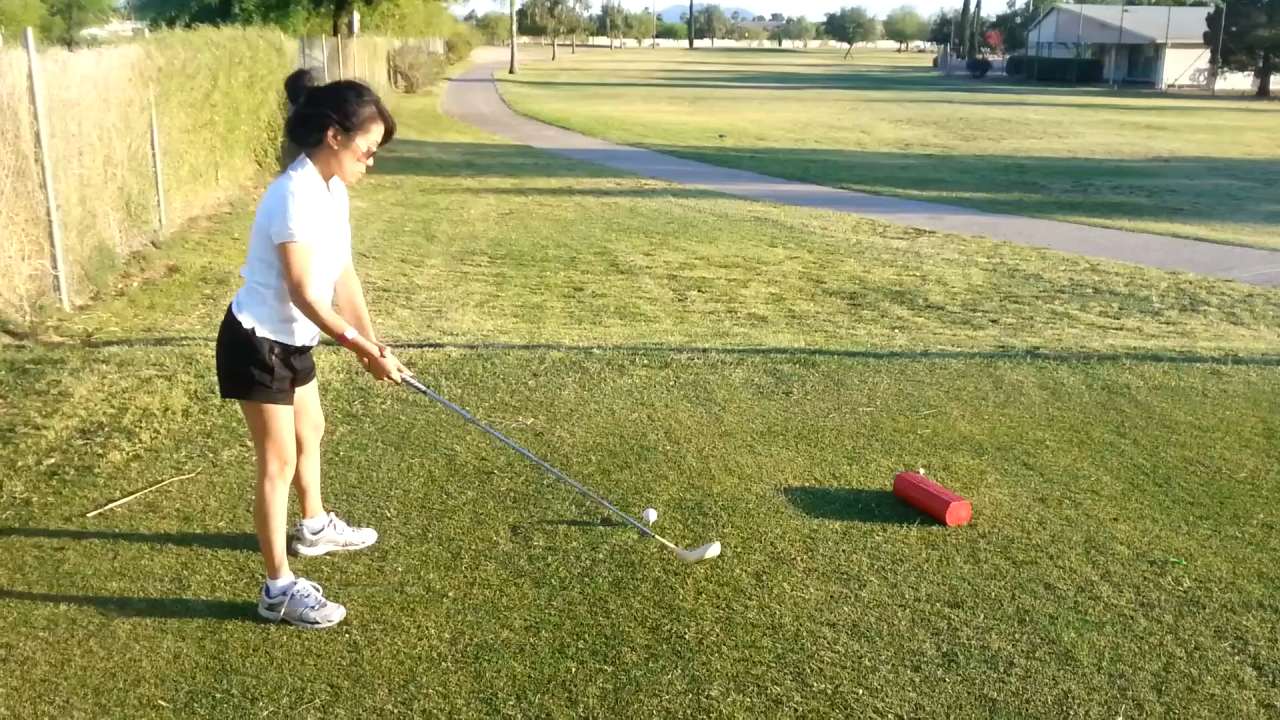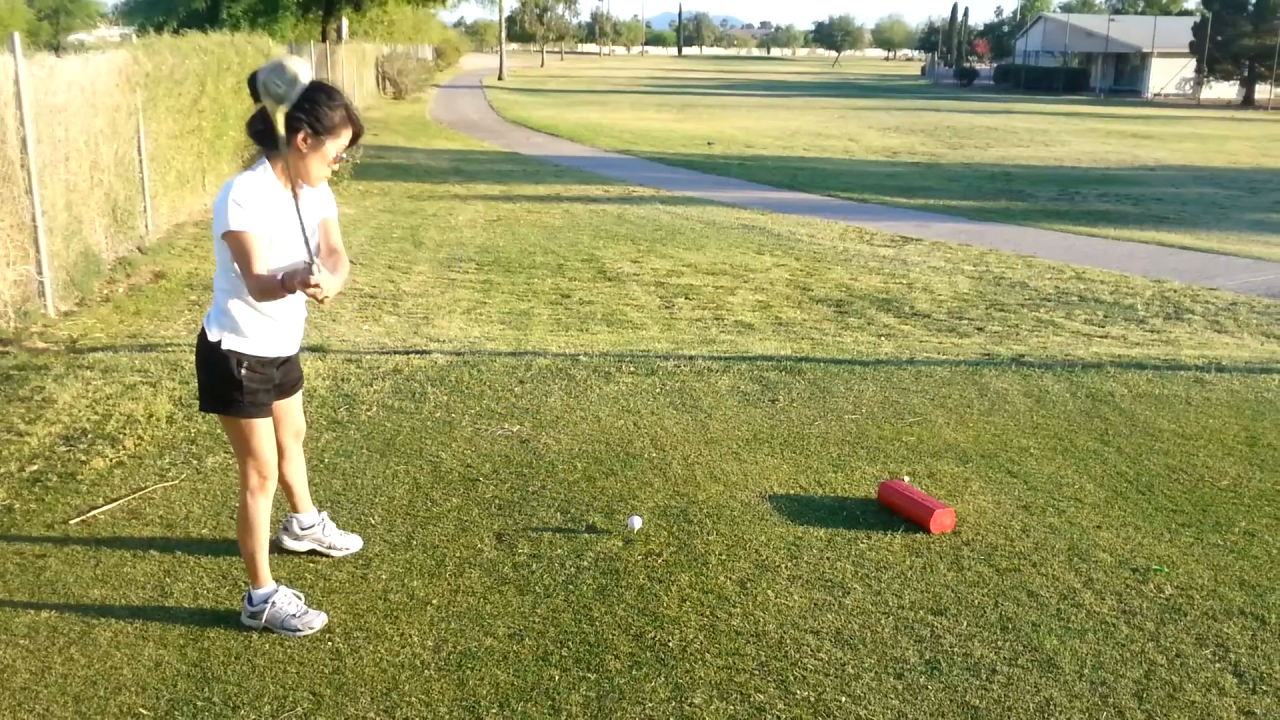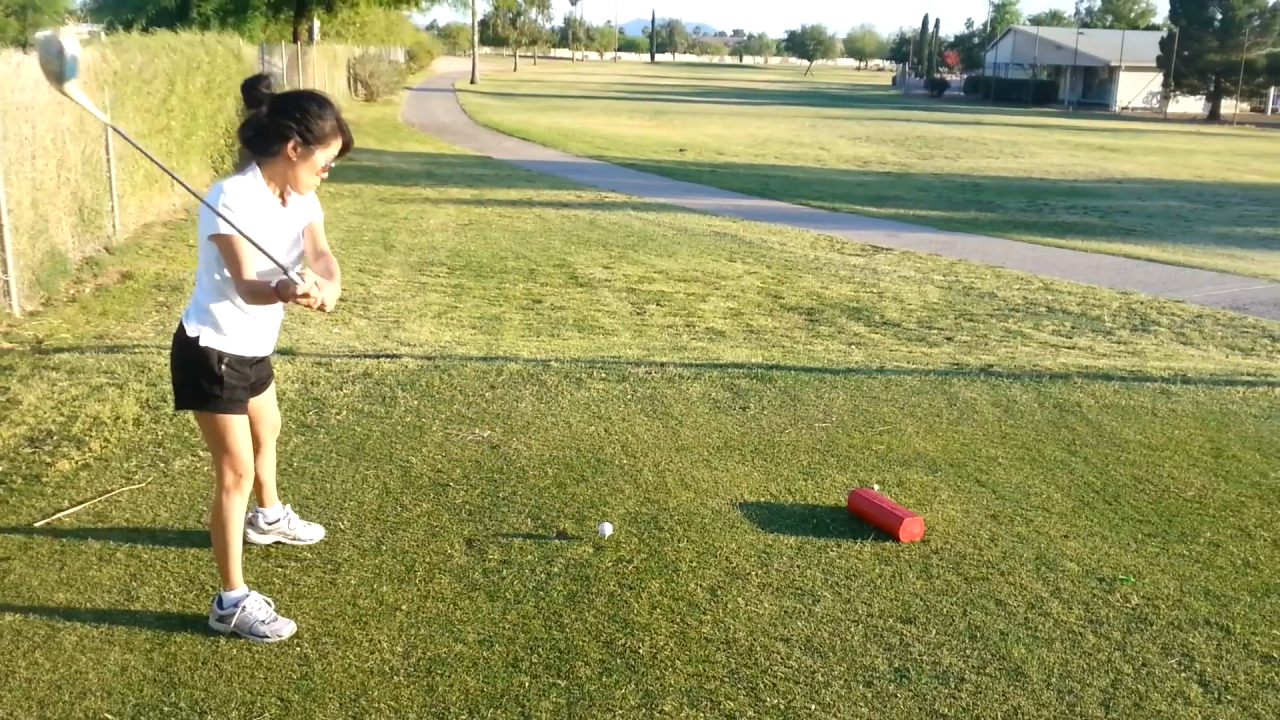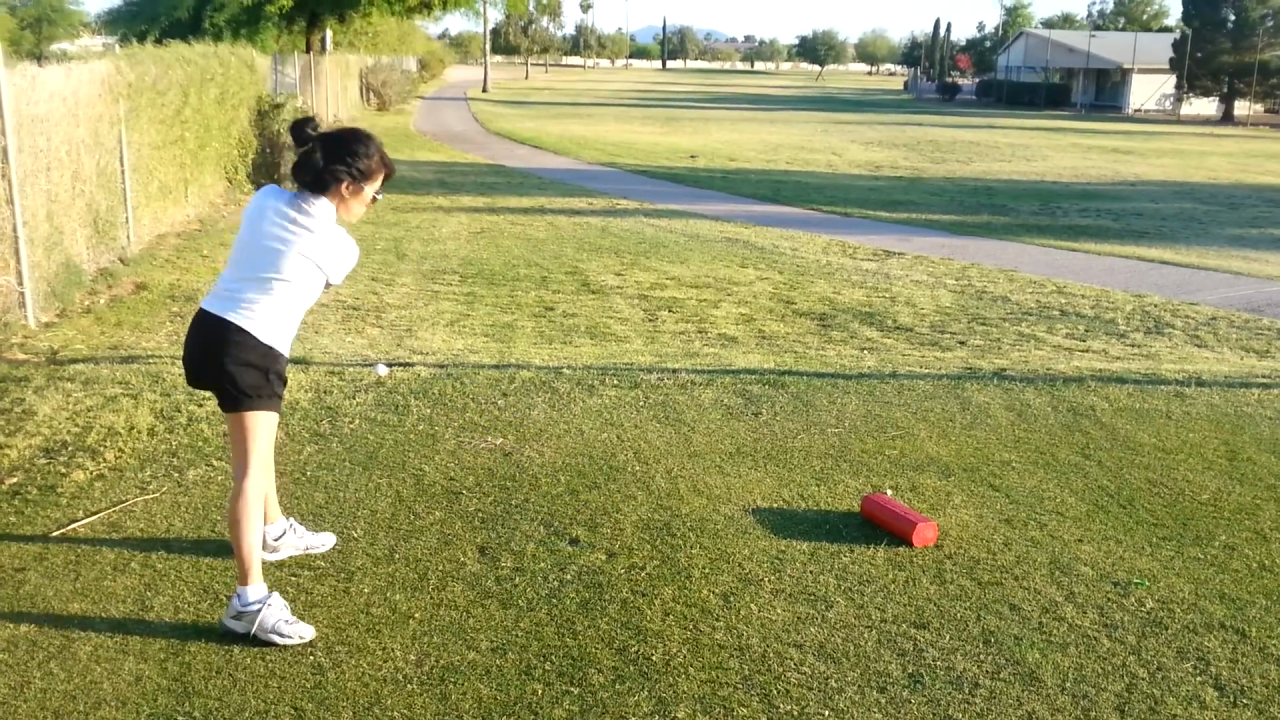
dt=0.4s
person 1, frame 1
left shoulder: (330, 189)
right shoulder: (297, 196)
left elbow: (342, 273)
right elbow: (305, 296)
left wrist: (370, 336)
right wrist: (363, 349)
left hip: (288, 340)
right hip: (257, 342)
left knee: (310, 433)
right knee: (278, 460)
left ankle: (314, 526)
right ankle: (279, 588)
person 1, frame 2
left shoulder: (314, 193)
right shoulder: (242, 195)
left elbow: (334, 252)
right elbow: (256, 283)
left wrist: (326, 277)
right wrist: (294, 281)
left hip: (281, 349)
right hip: (237, 353)
left knee: (292, 439)
right knee: (260, 474)
left ankle: (303, 523)
right ankle: (261, 596)
person 1, frame 3
left shoulder: (300, 198)
right shoulder: (231, 198)
left elbow: (322, 257)
right elbow: (247, 287)
left wrist: (324, 286)
right wrist: (287, 290)
left hip: (253, 349)
right hip: (212, 351)
left knee: (267, 432)
right knee: (236, 471)
left ankle: (268, 516)
right ankle: (232, 600)
person 1, frame 4
left shoulder: (266, 199)
right shoulder: (339, 246)
left hip: (211, 330)
right hip: (249, 348)
left knee: (257, 441)
right knee: (251, 468)
left ankle: (273, 530)
right ankle: (250, 599)
